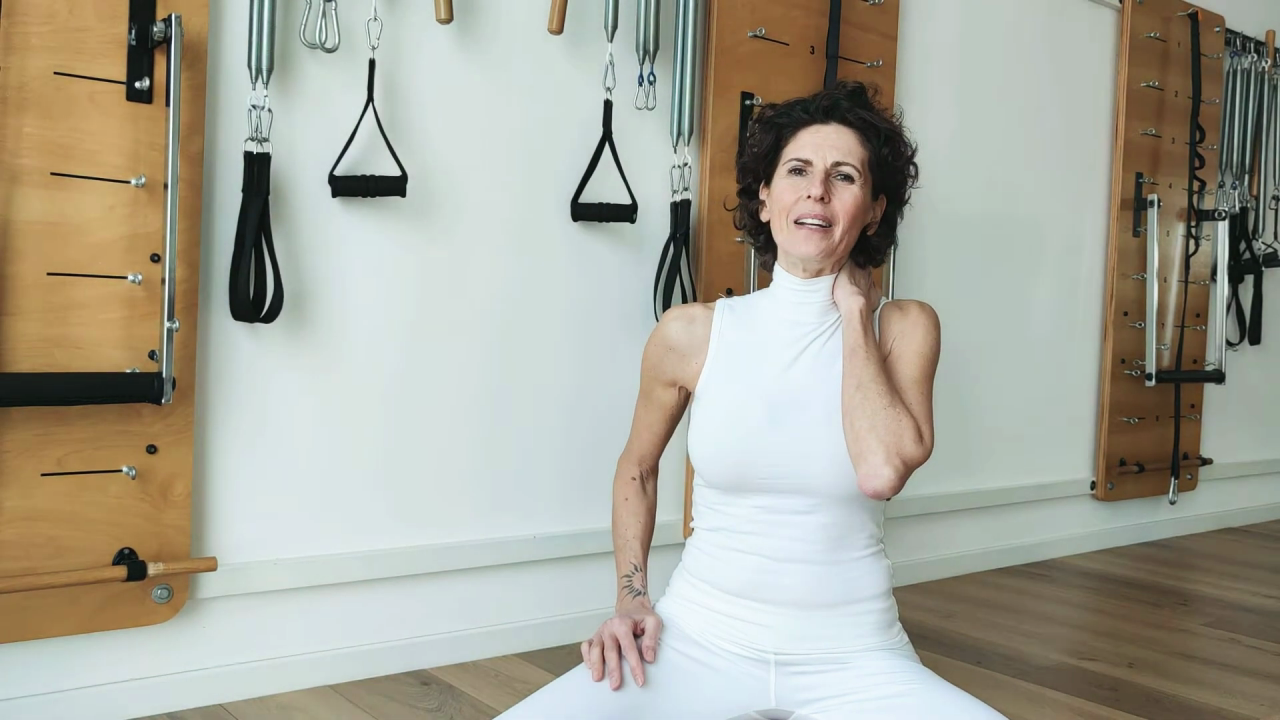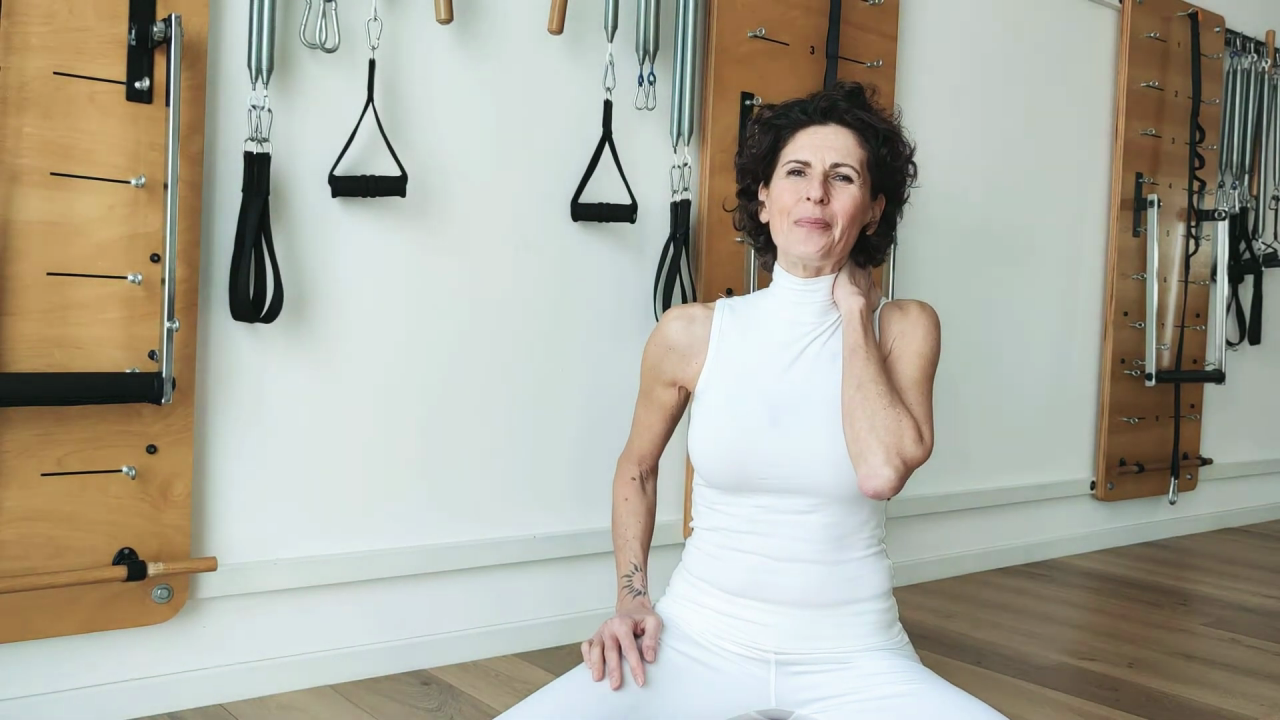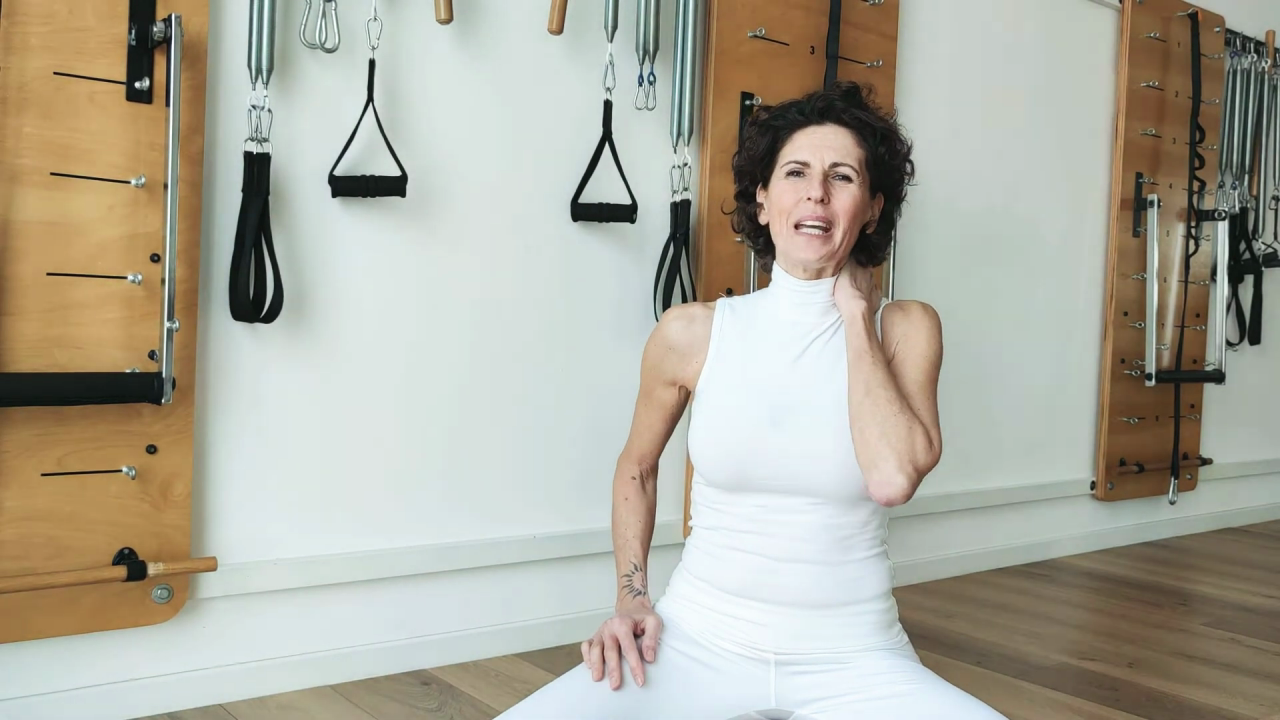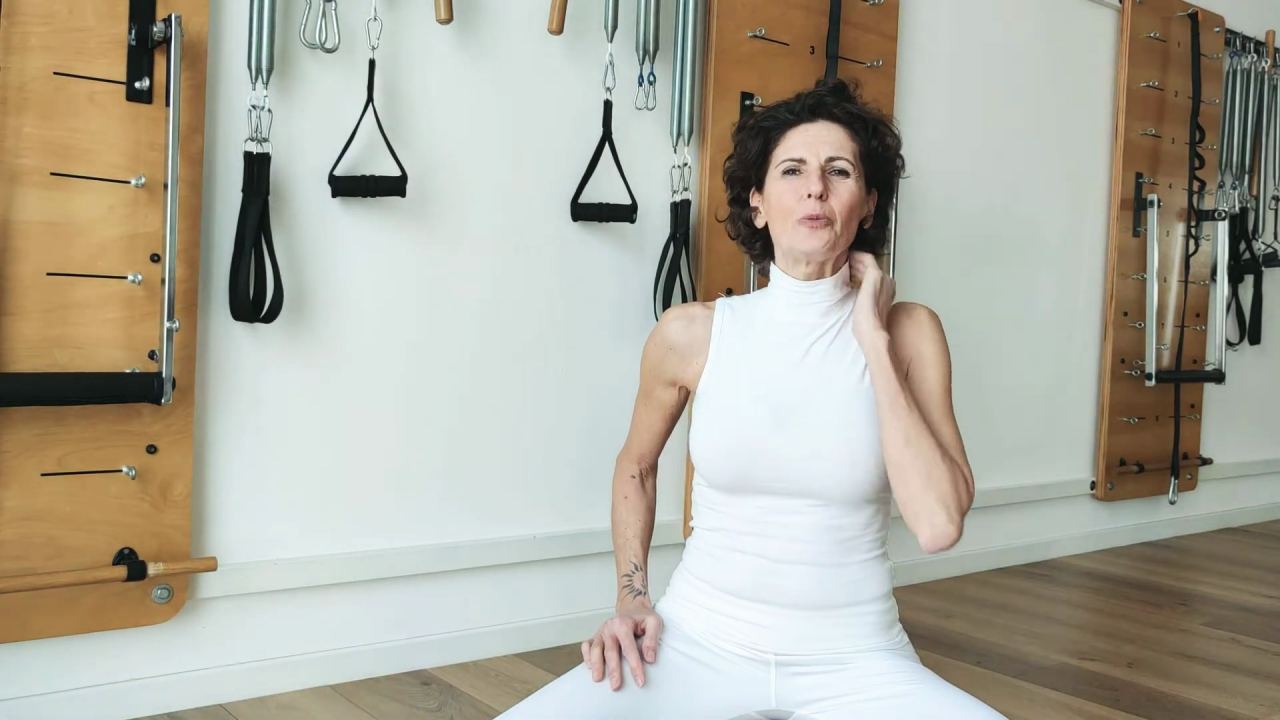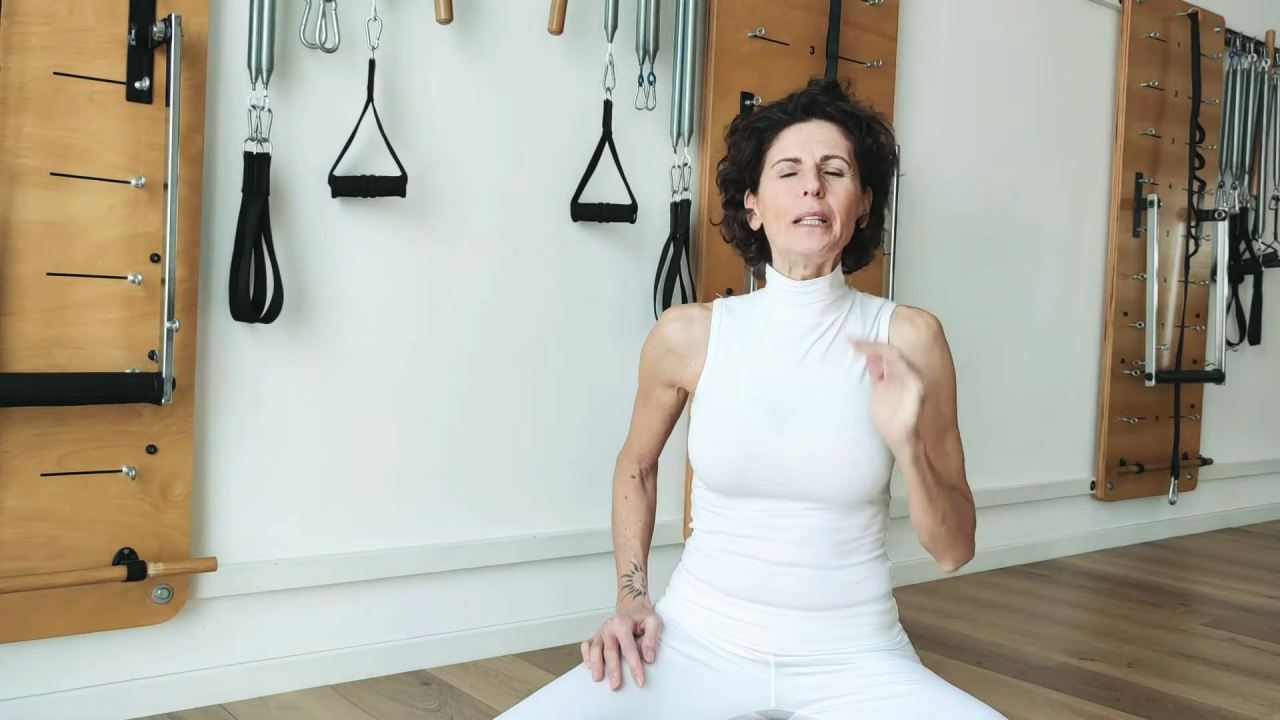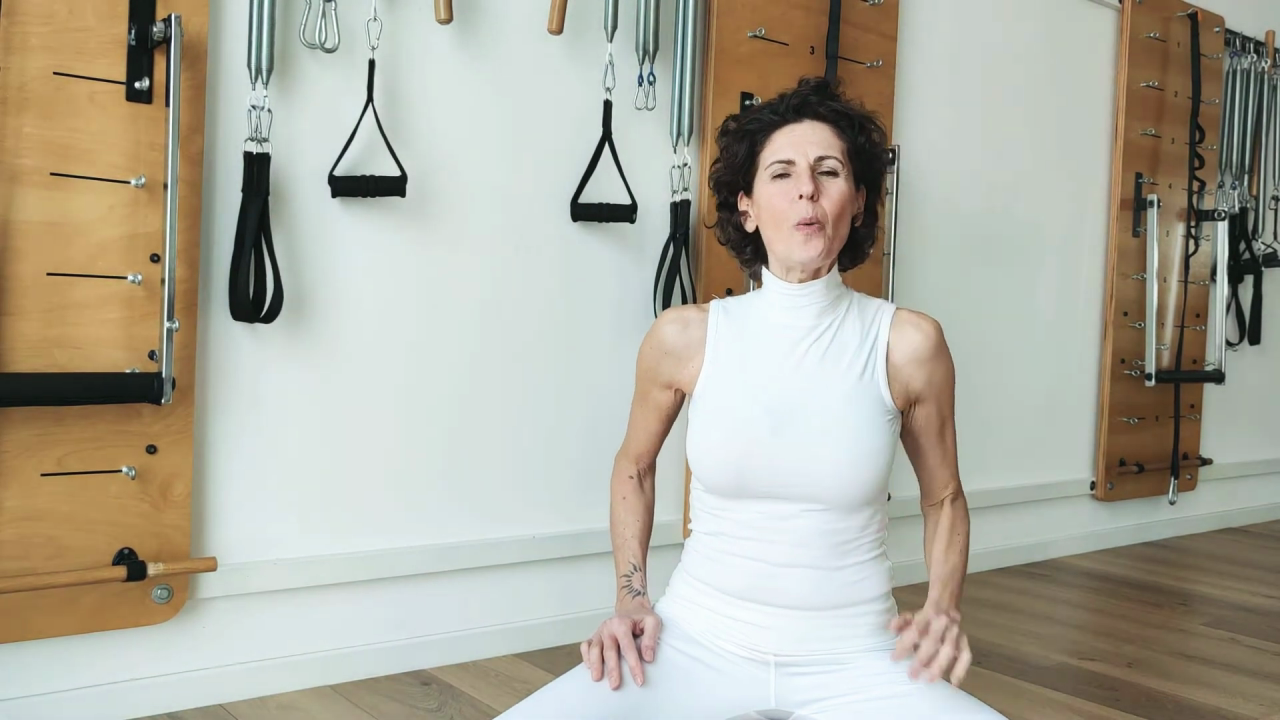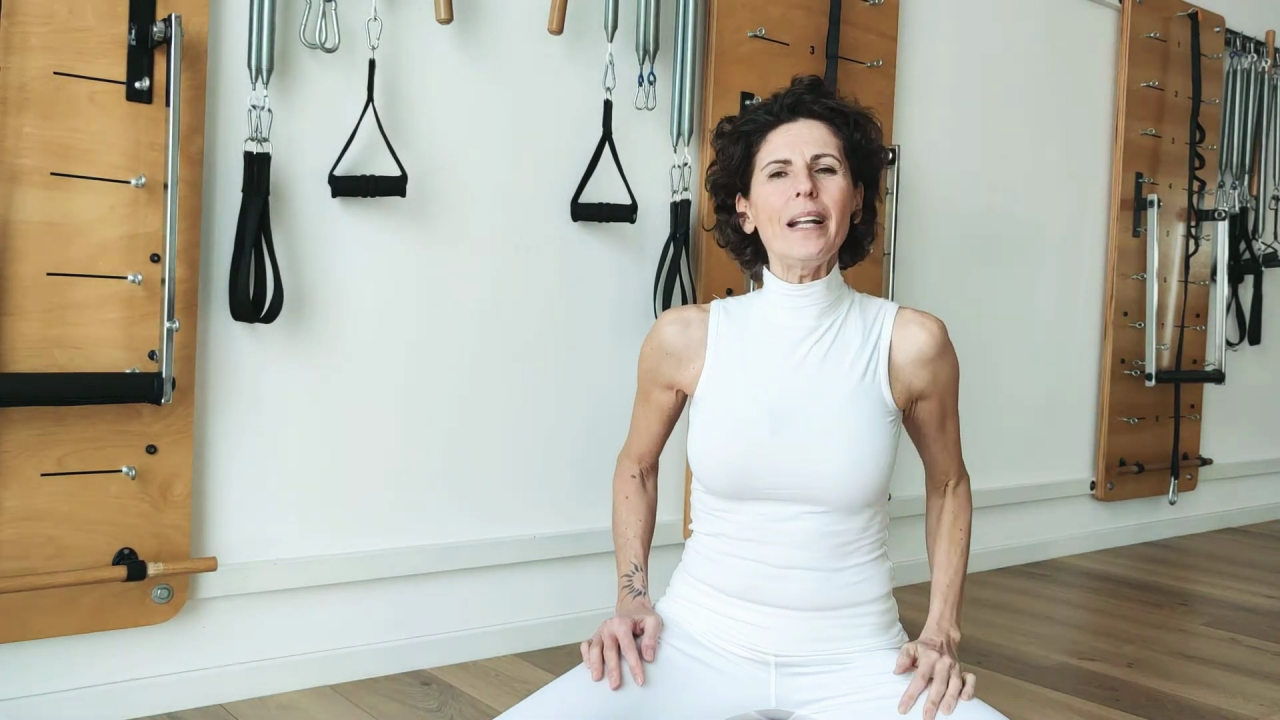
dt=0.2s
person 1, frame 1
left shoulder: (904, 327)
right shoulder: (690, 333)
left elbow: (882, 471)
right elbow: (636, 467)
left wrist: (854, 311)
right wrist: (631, 599)
left hip: (850, 657)
right hip: (699, 640)
person 1, frame 2
left shoulder: (904, 326)
right shoulder: (690, 332)
left elbow: (882, 470)
right elbow: (636, 467)
left wrist: (854, 309)
right wrist: (630, 599)
left hip: (851, 657)
right hip: (699, 639)
person 1, frame 3
left shoulder: (903, 327)
right shoulder: (690, 331)
left elbow: (894, 478)
right elbow: (637, 467)
left wrist: (854, 312)
right wrist: (630, 598)
left hip: (851, 658)
right hip: (699, 639)
person 1, frame 4
left shoulder: (908, 330)
right shoulder: (690, 332)
left elbow: (938, 524)
right elbow: (636, 466)
left wrist: (873, 339)
right wrist: (631, 599)
left hip: (851, 660)
right hip: (700, 641)
person 1, frame 5
left shoulder: (908, 340)
right shoulder: (688, 334)
left elbow: (955, 549)
right elbow: (635, 466)
left wrist: (906, 444)
right wrist: (631, 599)
left hip: (851, 659)
right hip: (699, 641)
person 1, frame 6
left shoulder: (907, 343)
right shoulder: (684, 335)
left elbow: (943, 497)
right elbow: (633, 467)
left wrist: (941, 611)
right wrist: (630, 600)
left hip: (851, 658)
right hip: (699, 642)
person 1, frame 7
left shoulder: (910, 342)
right shoulder: (684, 336)
left elbow: (948, 484)
right elbow: (636, 466)
left wrist: (941, 633)
right wrist: (630, 599)
left hip: (851, 659)
right hip: (699, 641)
